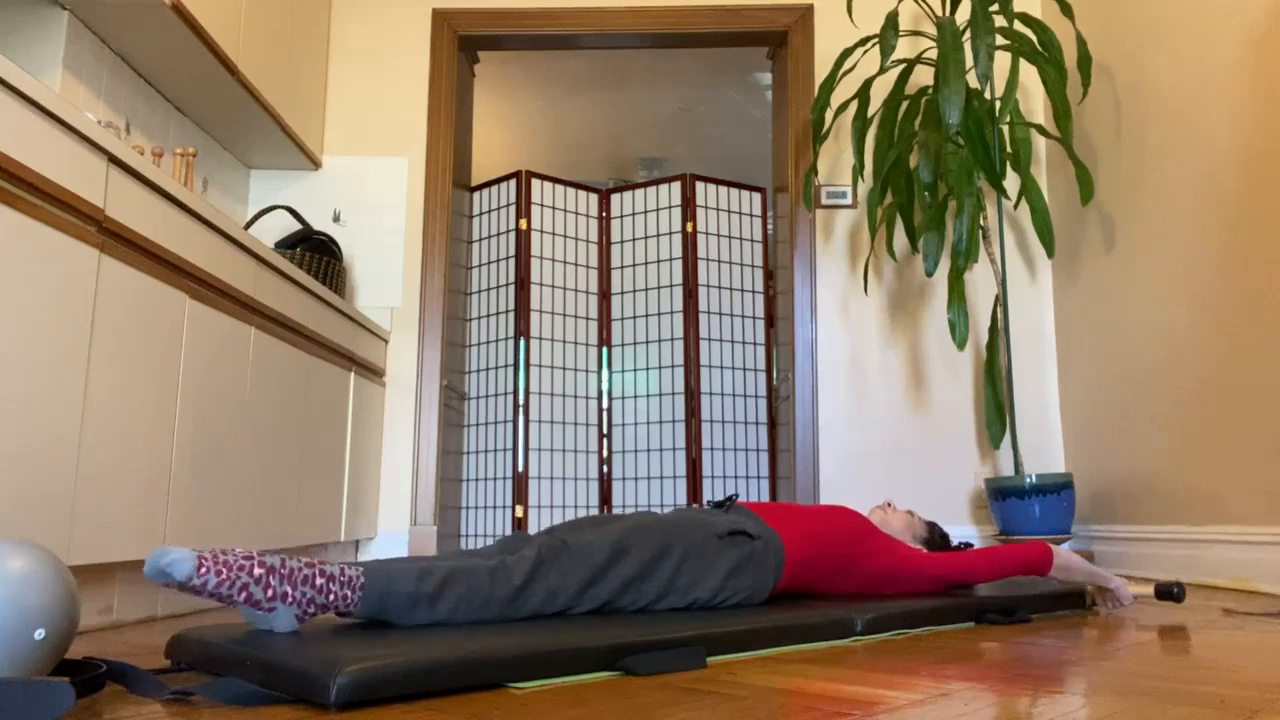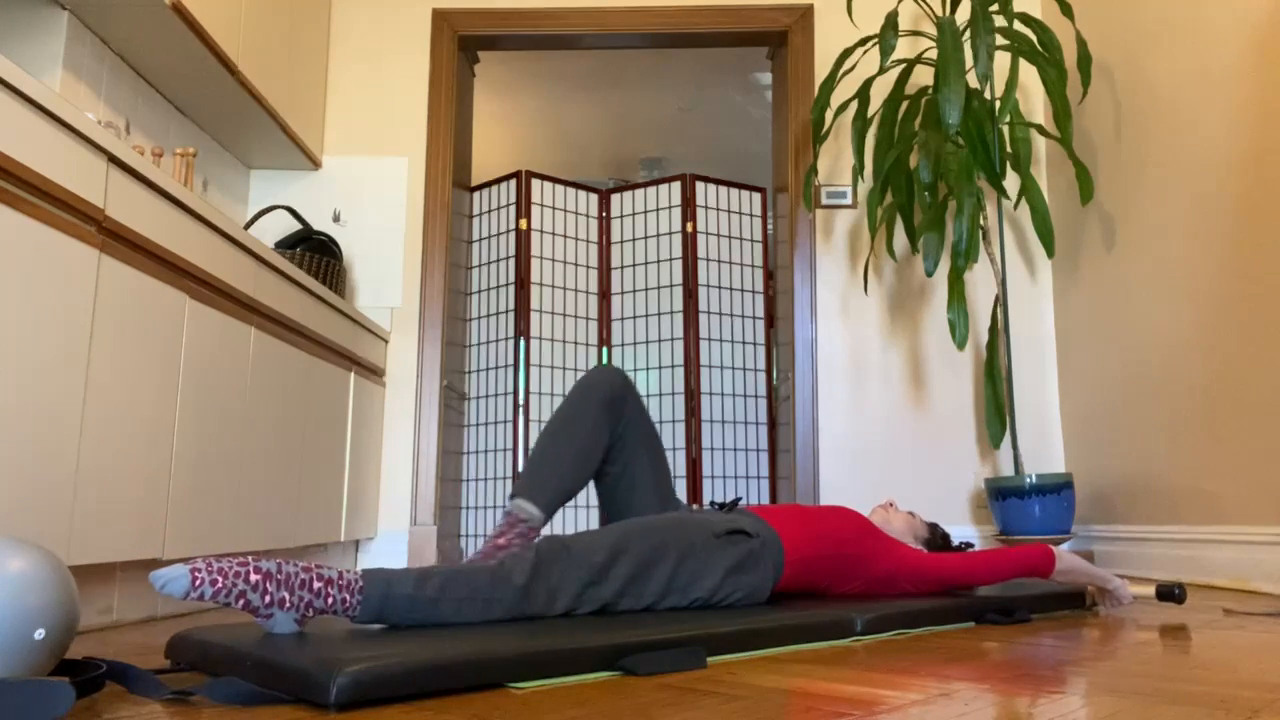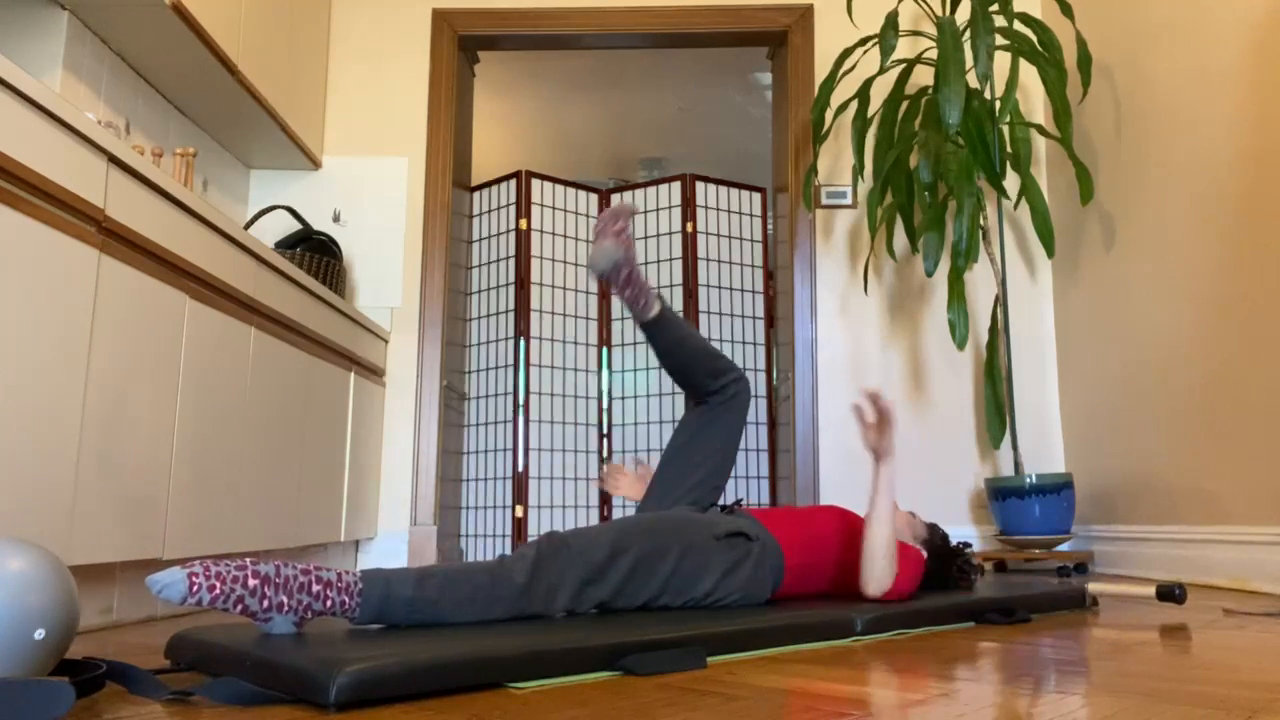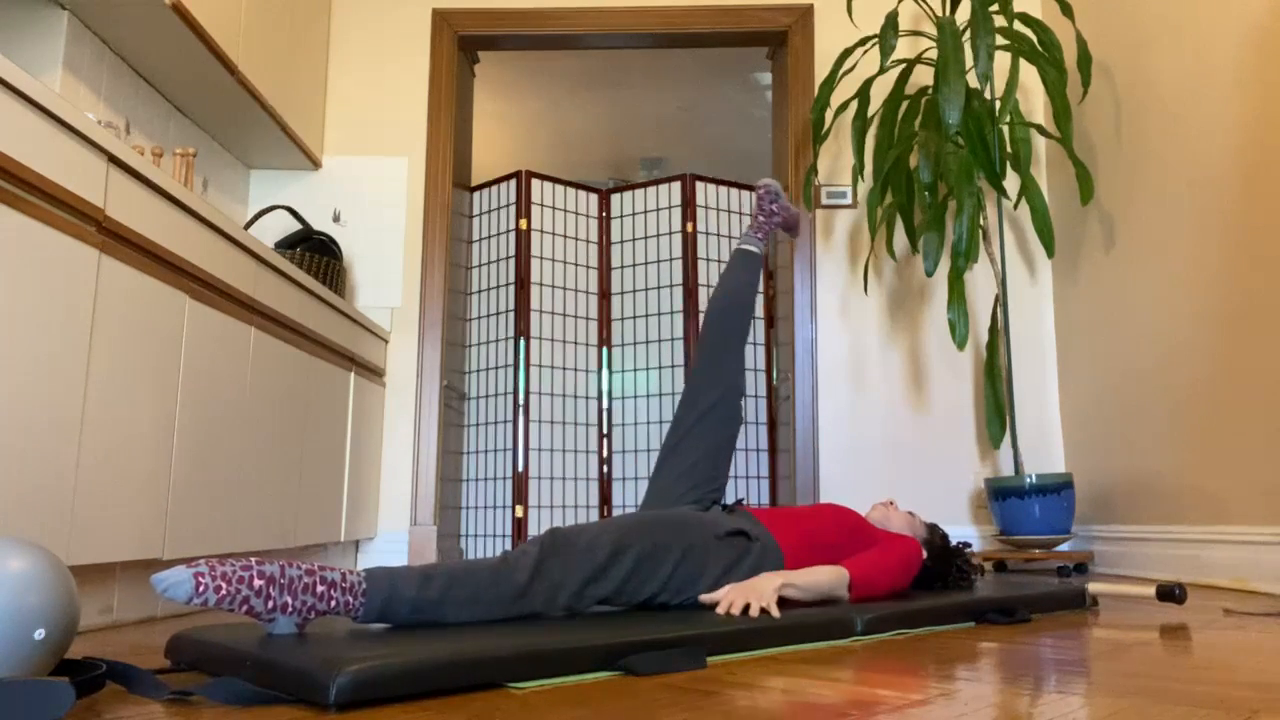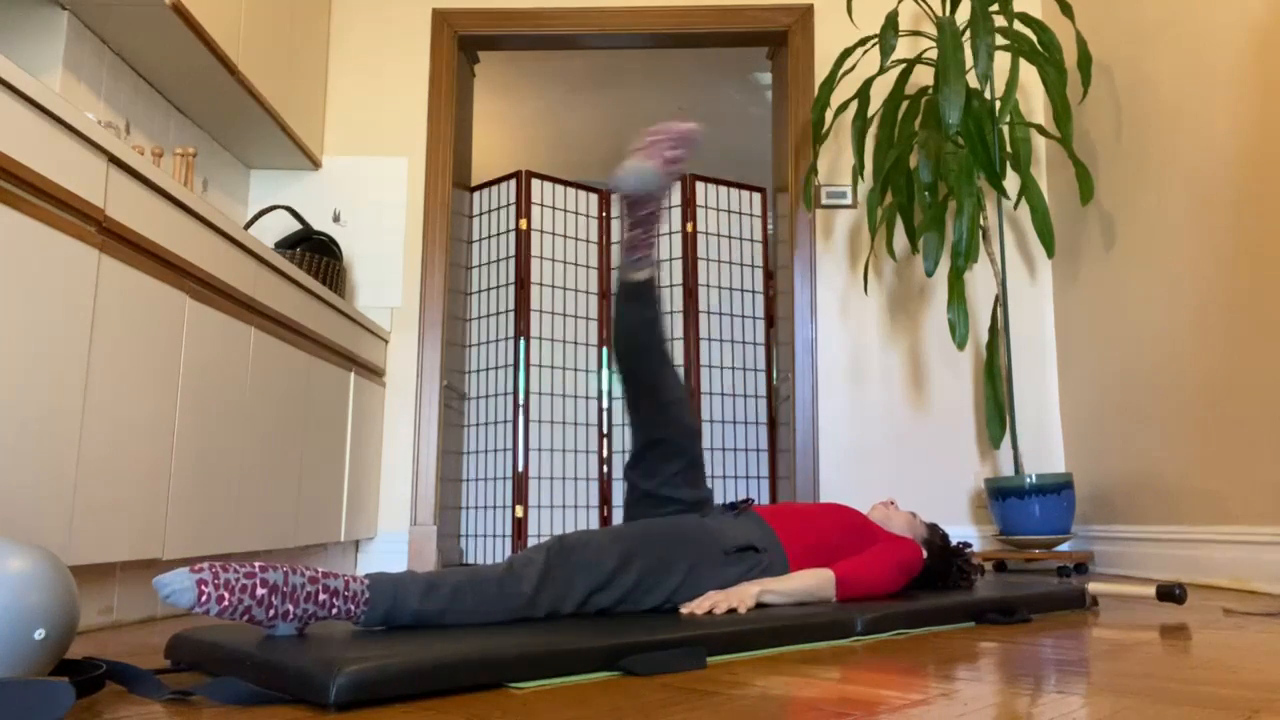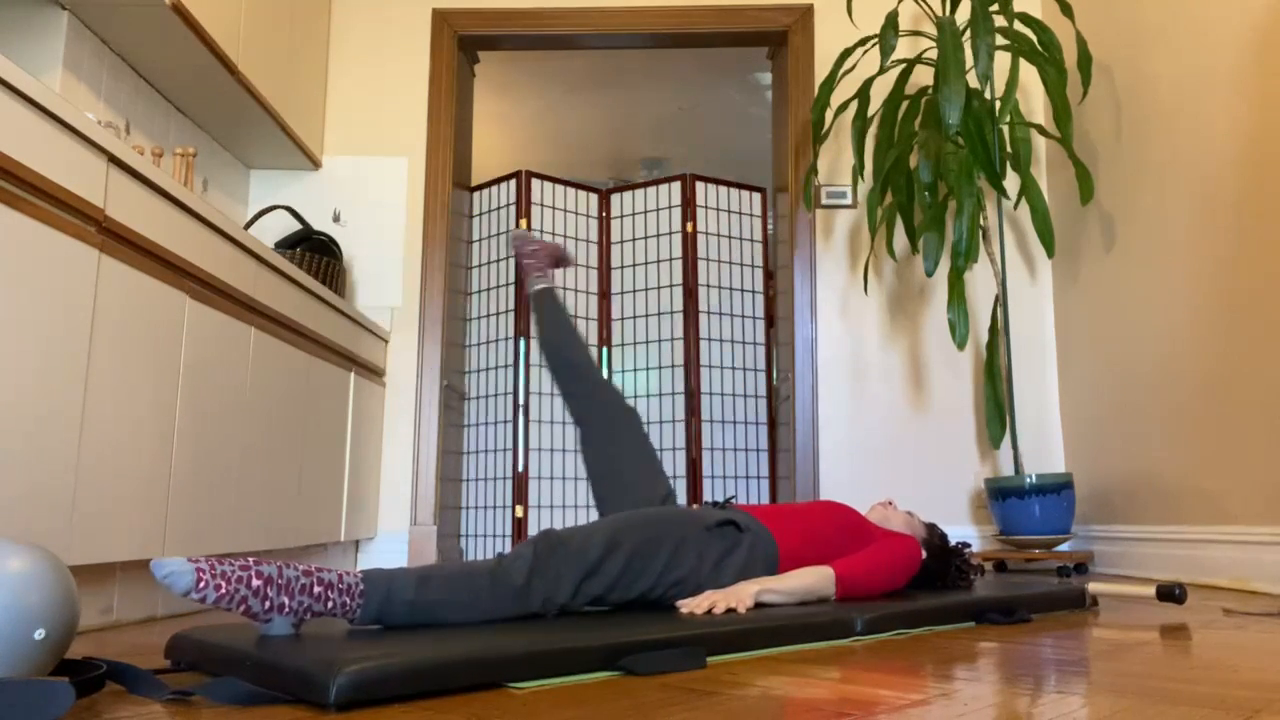
dt=0.7s
person 1, frame 1
left shoulder: (903, 562)
right shoulder: (853, 534)
left elbow: (994, 560)
left wrist: (1082, 567)
left hip: (732, 557)
right hip: (710, 533)
left knee: (515, 586)
right knee: (512, 556)
left ankle: (305, 586)
right ankle: (298, 588)
person 1, frame 2
left shoulder: (904, 563)
right shoulder: (854, 534)
left elbow: (994, 563)
left wrist: (1079, 568)
left hip: (731, 558)
right hip: (689, 530)
left knee: (528, 586)
right knee: (604, 390)
left ankle: (314, 591)
right ankle: (510, 535)
person 1, frame 3
left shoulder: (898, 566)
right shoulder: (845, 529)
left elbow: (874, 581)
left wrist: (885, 463)
right wrist: (643, 491)
left hip: (735, 558)
right hip: (700, 535)
left knee: (538, 578)
right knee: (724, 389)
left ankle: (312, 593)
right ankle: (630, 279)
person 1, frame 4
left shoulder: (897, 556)
right shoulder: (855, 530)
left elbow: (846, 580)
left wrist: (777, 580)
left hip: (726, 554)
right hip: (701, 527)
left knee: (543, 575)
right knee: (717, 377)
left ankle: (318, 589)
person 1, frame 5
left shoulder: (901, 556)
right shoulder: (852, 526)
left elbow: (843, 581)
left wrist: (763, 589)
left hip: (733, 556)
right hip: (704, 526)
left knee: (553, 578)
right knee: (660, 409)
left ankle: (316, 594)
person 1, frame 6
left shoulder: (897, 555)
right shoulder: (854, 529)
left elbow: (843, 579)
left wrist: (757, 588)
left hip: (723, 552)
right hip: (696, 531)
left knee: (544, 572)
right knee: (601, 404)
left ankle: (307, 593)
